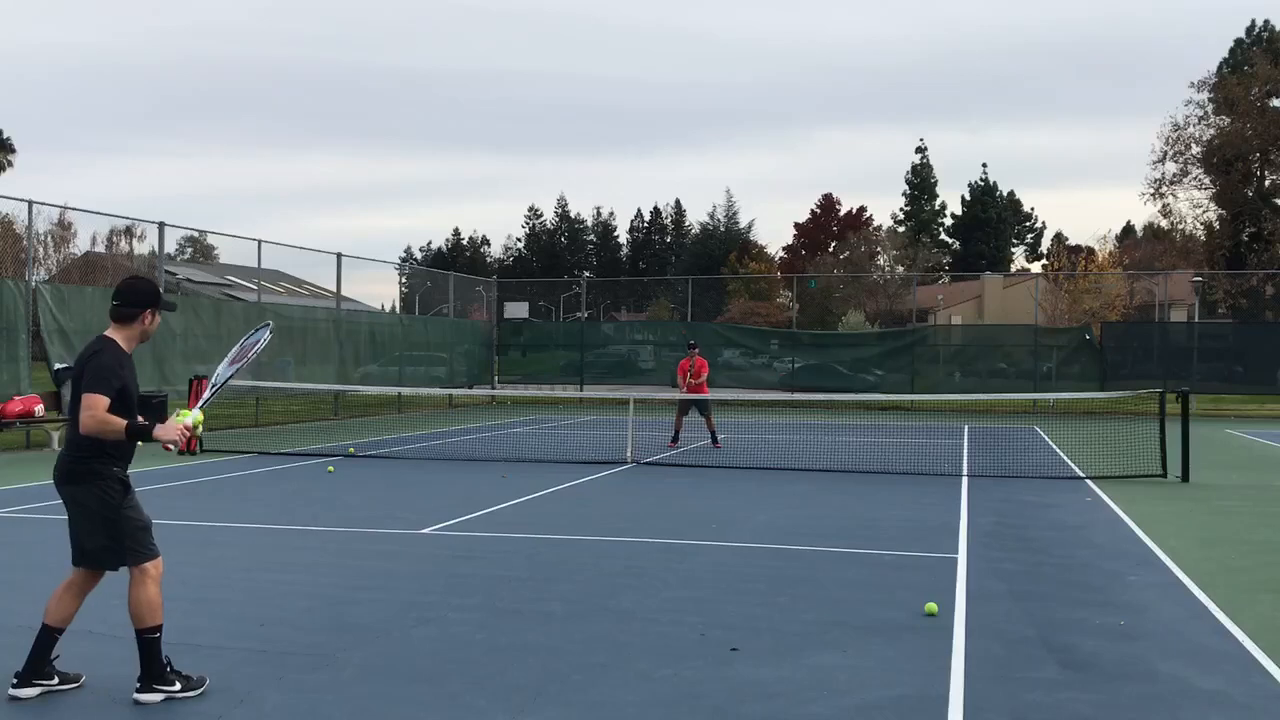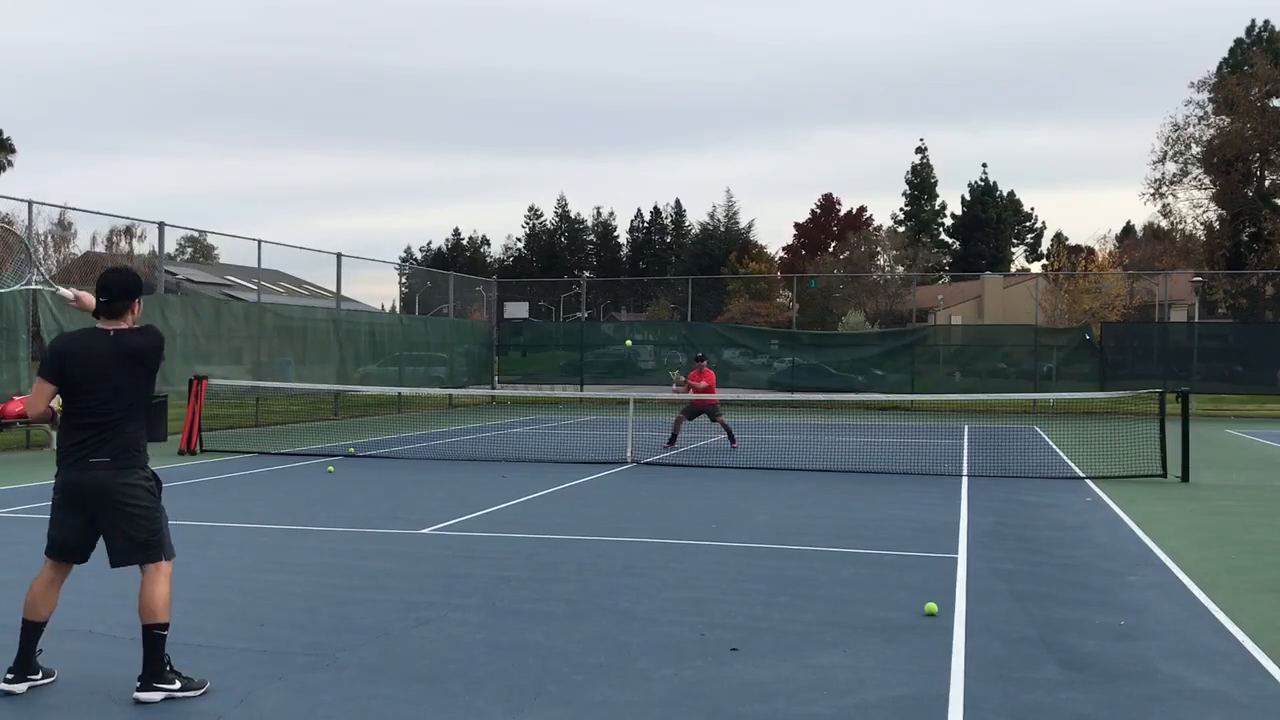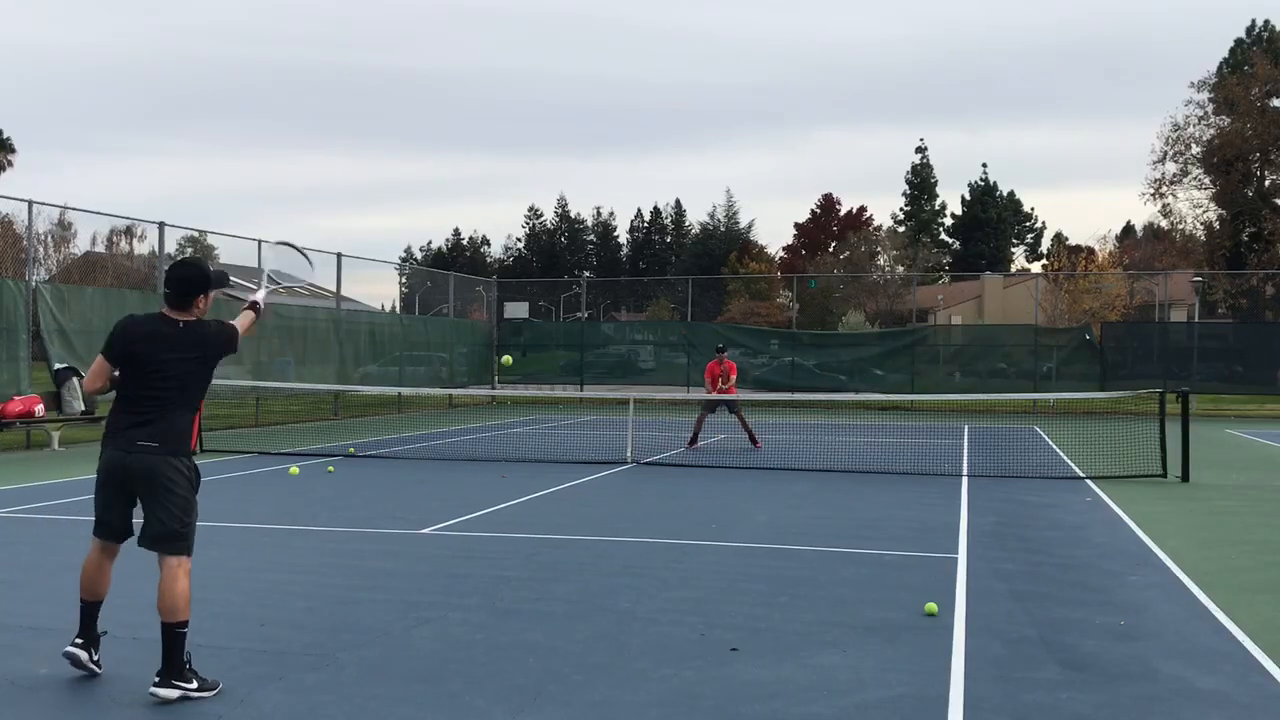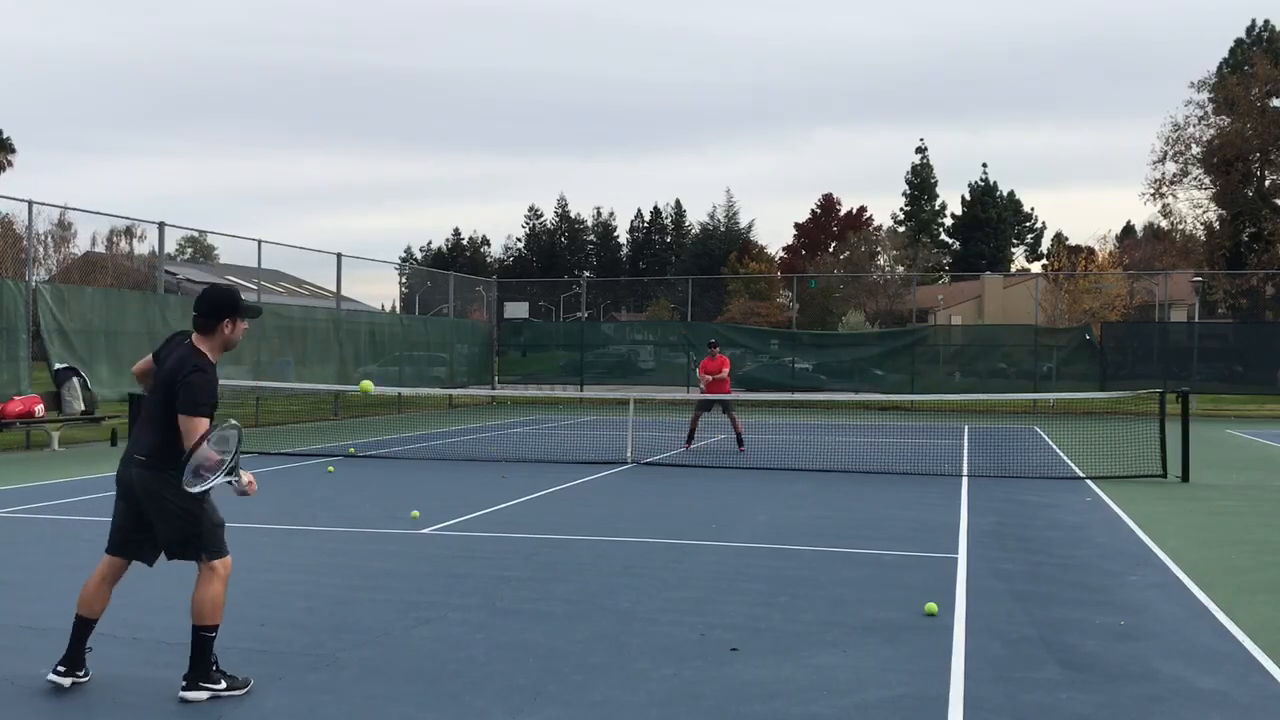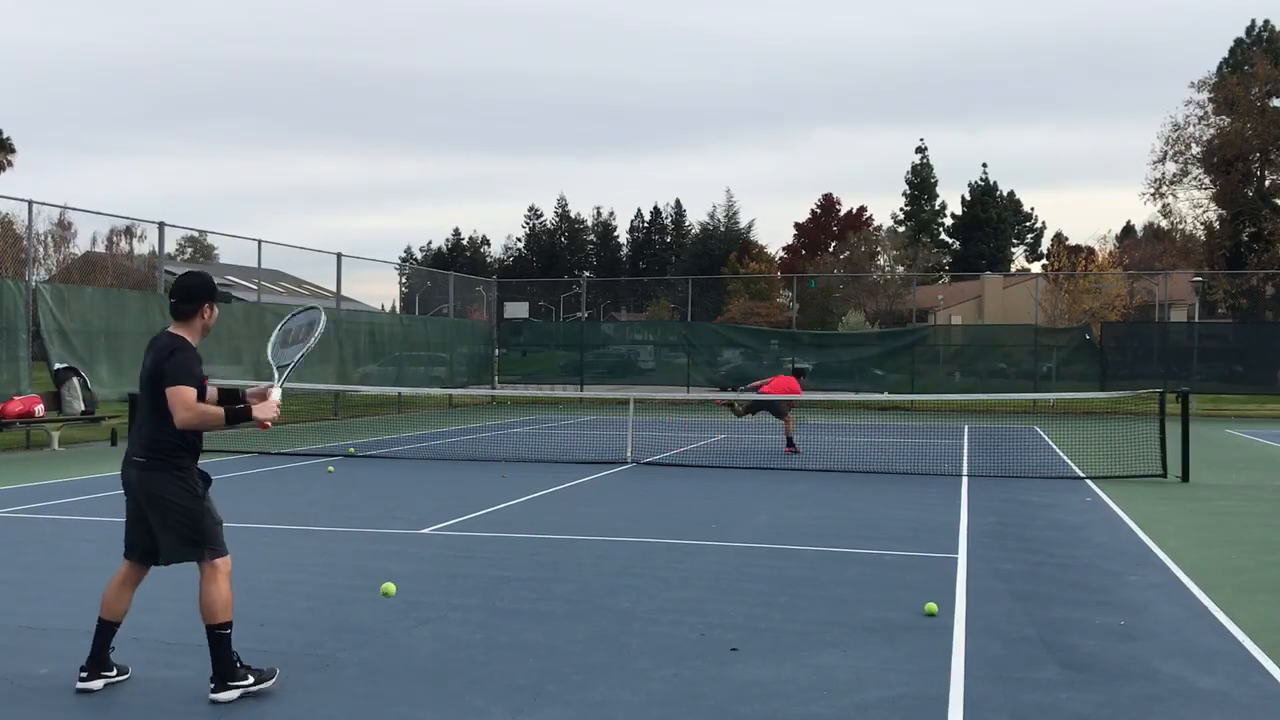
dt=1s
person 1, frame 1
left shoulder: (114, 353)
right shoulder: (106, 358)
right elbow: (90, 421)
left wrist: (157, 426)
right wrist: (150, 432)
left hip: (86, 477)
right hip: (95, 479)
left knee: (87, 572)
right knee: (147, 568)
left ankle: (34, 672)
right ankle: (154, 677)
person 1, frame 2
left shoulder: (65, 347)
right shoulder: (149, 343)
right wrist: (98, 303)
left hip: (73, 473)
right hip: (125, 474)
left knee: (55, 566)
right knee: (157, 568)
right ankle: (155, 675)
person 1, frame 3
left shoulder: (130, 328)
right shoulder: (213, 338)
left elbow: (92, 385)
right elbow: (239, 327)
right wrist: (256, 304)
left hip: (117, 452)
right hip: (161, 462)
left knee: (104, 546)
right knee: (176, 562)
left ankle: (85, 640)
right ankle: (173, 672)
person 1, frame 4
left shoulder: (179, 344)
right shoulder: (198, 374)
left elbow: (139, 371)
right elbow: (193, 447)
left hip: (136, 470)
right hip: (166, 476)
left knee: (113, 564)
right knee: (215, 565)
left ankle: (70, 662)
right ankle: (202, 674)
person 1, frame 5
left shoulder: (163, 344)
right shoulder: (181, 354)
right elbow: (184, 417)
left wrist: (242, 396)
right wrist: (247, 415)
left hip: (140, 469)
right hip: (168, 473)
left knee: (133, 566)
right knee: (216, 565)
left ankle: (95, 665)
right ankle: (227, 674)
